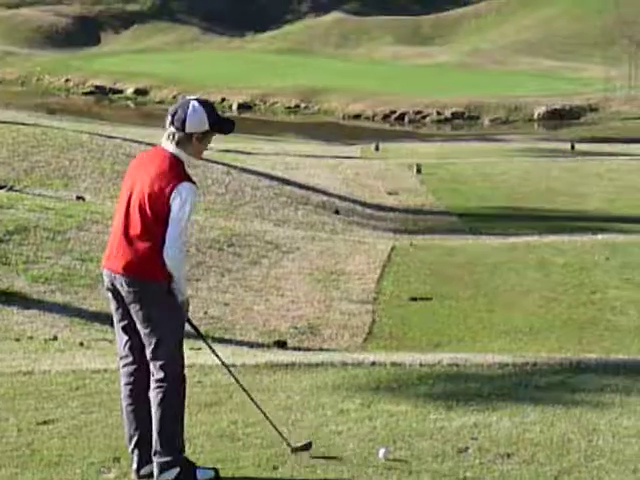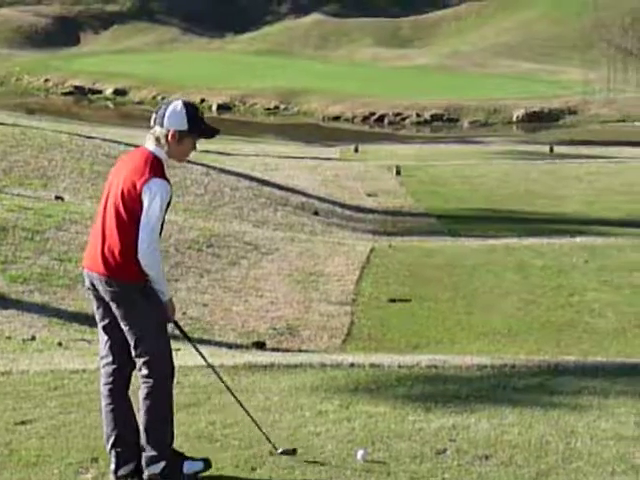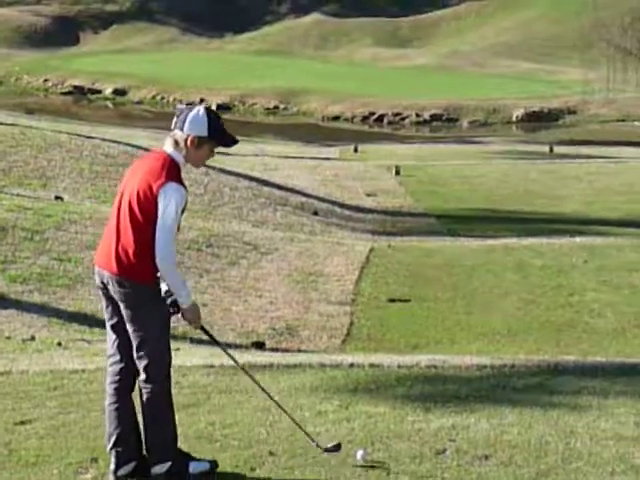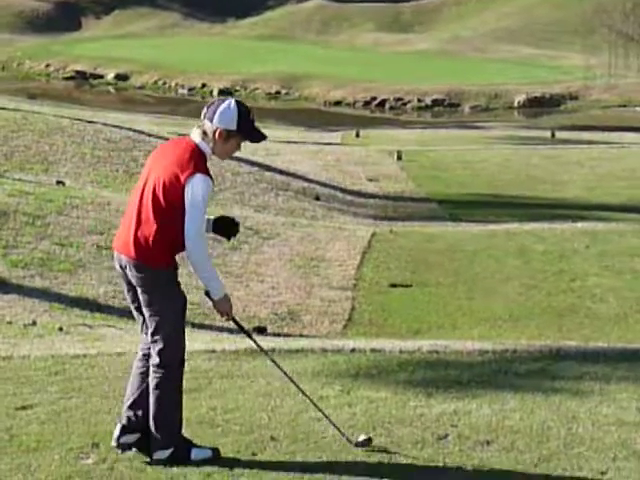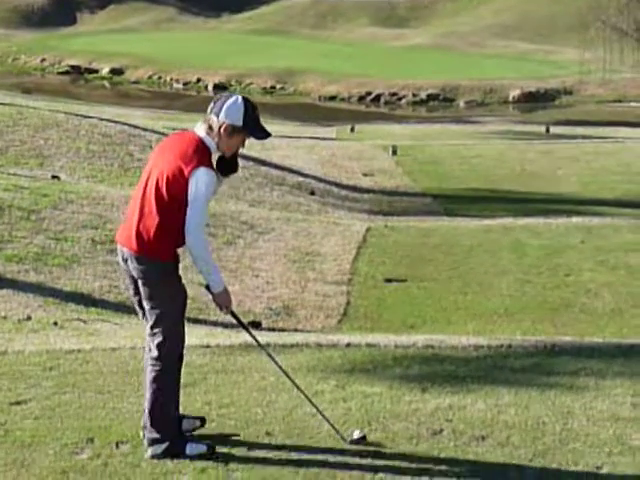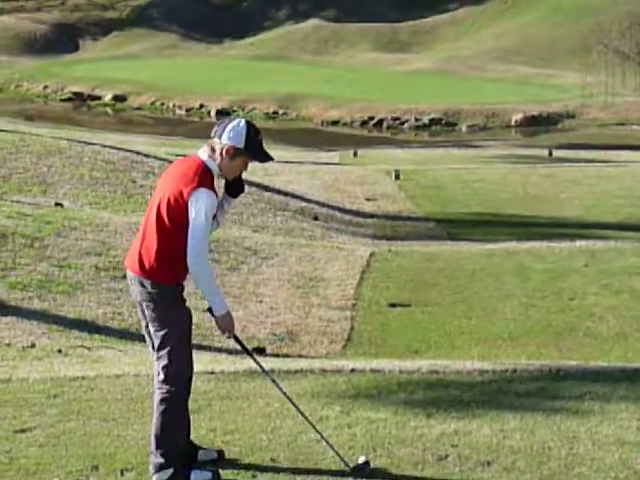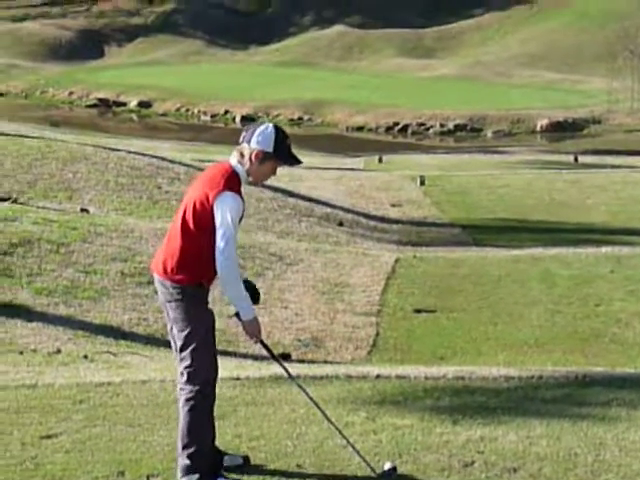
dt=0.3s
person 1, frame 1
left shoulder: (142, 160)
right shoulder: (181, 184)
right elbow: (172, 251)
right wrist: (182, 294)
left hip: (114, 271)
right hip: (146, 281)
left knee: (133, 368)
right knee: (167, 373)
person 1, frame 2
left shoulder: (128, 160)
right shoulder: (155, 180)
right elbow: (147, 249)
left wrist: (155, 292)
right wrist: (165, 295)
left hip: (95, 271)
right hip: (124, 281)
left knee: (114, 369)
right knee: (156, 369)
person 1, frame 3
left shoulder: (146, 161)
right shoulder: (171, 184)
right elbow: (164, 254)
left wrist: (168, 288)
right wrist: (186, 301)
left hip: (106, 270)
right hip: (135, 280)
left knee: (121, 369)
right knee: (154, 372)
person 1, frame 4
left shoulder: (170, 147)
right shoulder: (197, 174)
right elbow: (193, 244)
left wrist: (211, 225)
right wrist: (218, 292)
left hip: (126, 252)
right hip: (152, 264)
left knee: (152, 347)
right knee: (167, 356)
left ankle: (133, 428)
right ankle: (166, 444)
person 1, frame 5
left shoulder: (175, 141)
right shoulder: (200, 166)
right elbow: (195, 236)
left wrist: (222, 175)
right wrist: (218, 286)
left hip: (129, 247)
right hip: (154, 258)
left knee: (161, 341)
right knee: (166, 348)
left ankle: (165, 418)
right ankle: (162, 438)
person 1, frame 6
left shoulder: (183, 166)
right shoulder: (201, 188)
left elbow: (205, 225)
right elbow: (197, 258)
left wrist: (229, 197)
right wrist: (220, 309)
left hip: (142, 273)
right hip: (159, 283)
left knee: (171, 368)
right knee: (174, 373)
left ankle: (178, 446)
person 1, frame 7
left shoulder: (218, 174)
right shoulder: (228, 194)
right elbow: (224, 261)
left wrist: (239, 288)
right wrist: (248, 314)
left hip: (175, 278)
right hip: (183, 285)
left knee: (198, 372)
right knee: (199, 377)
